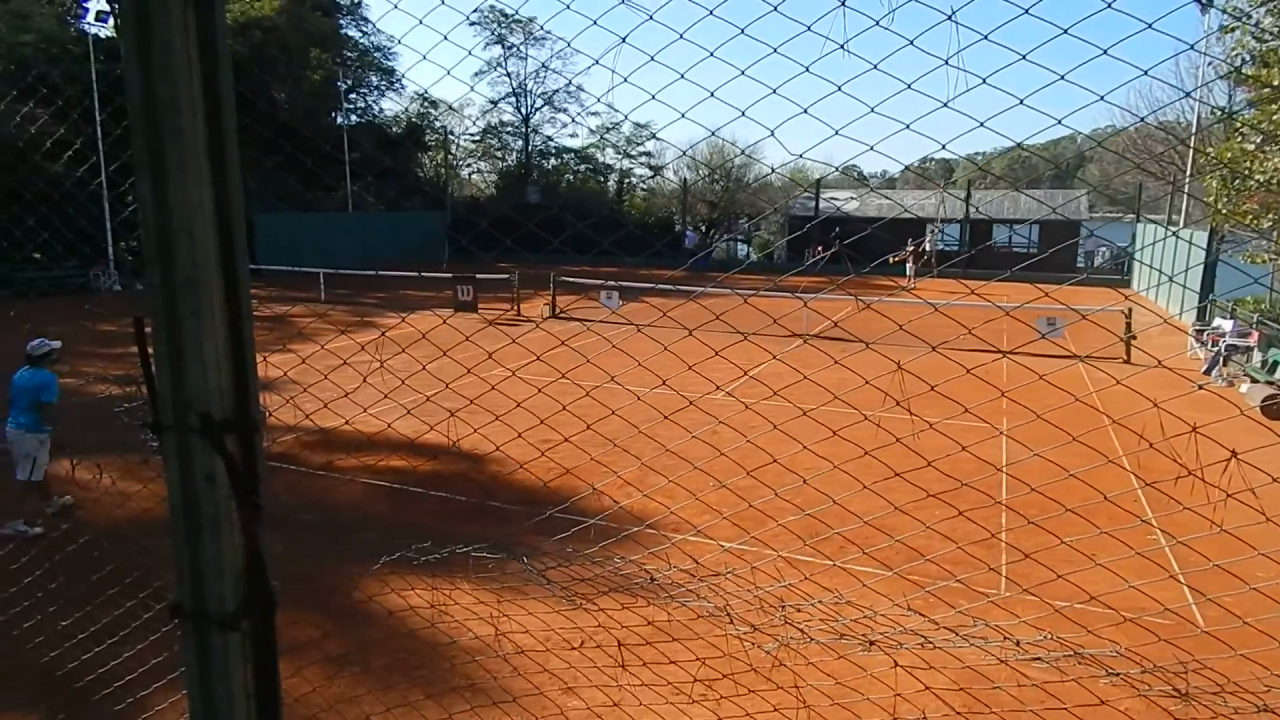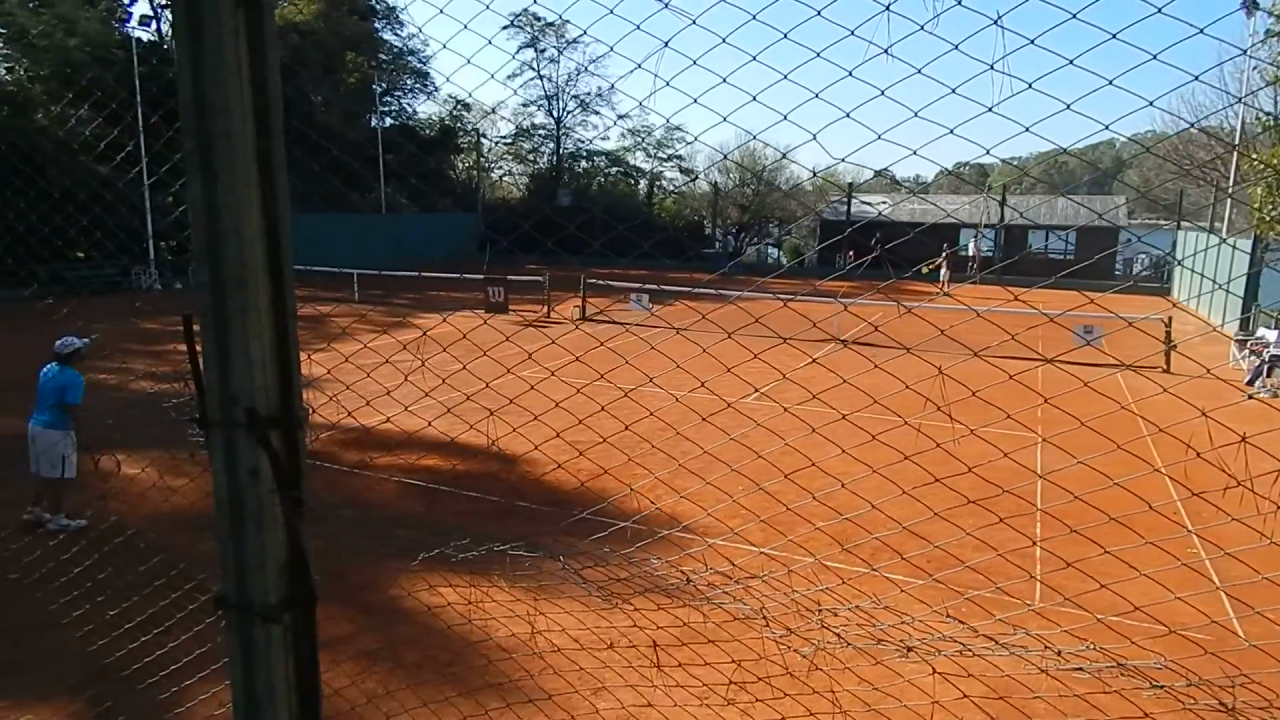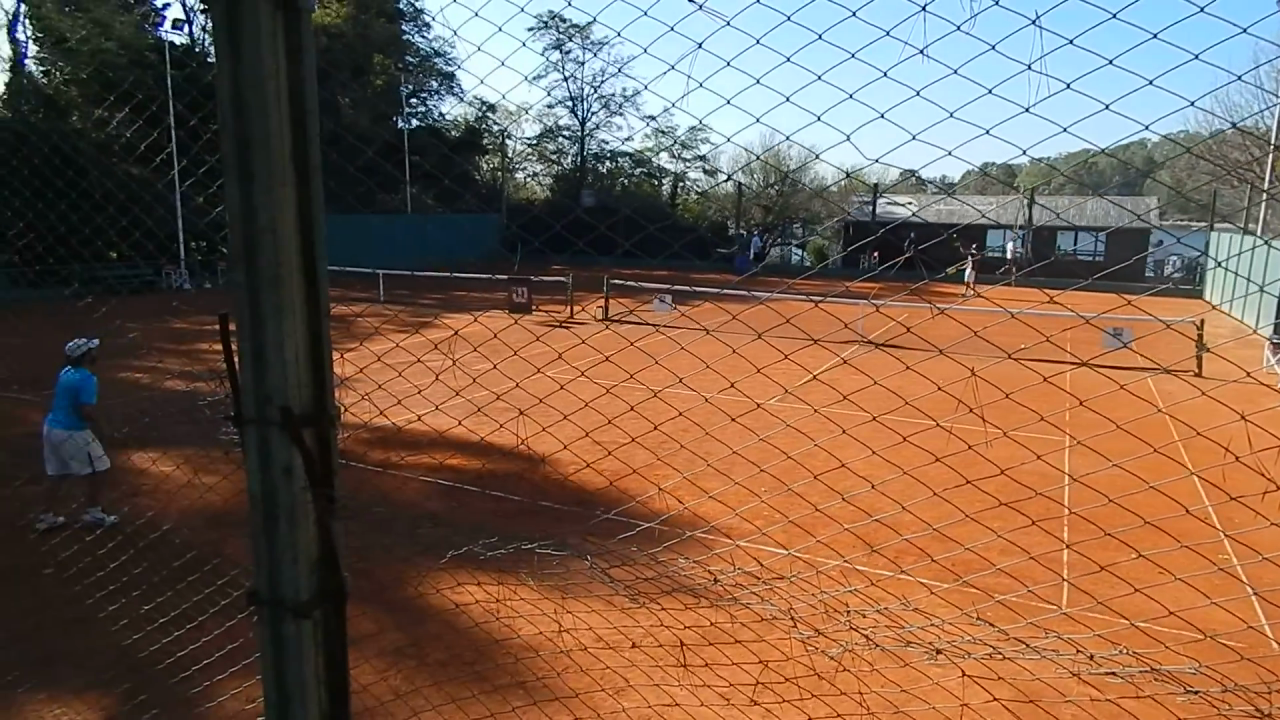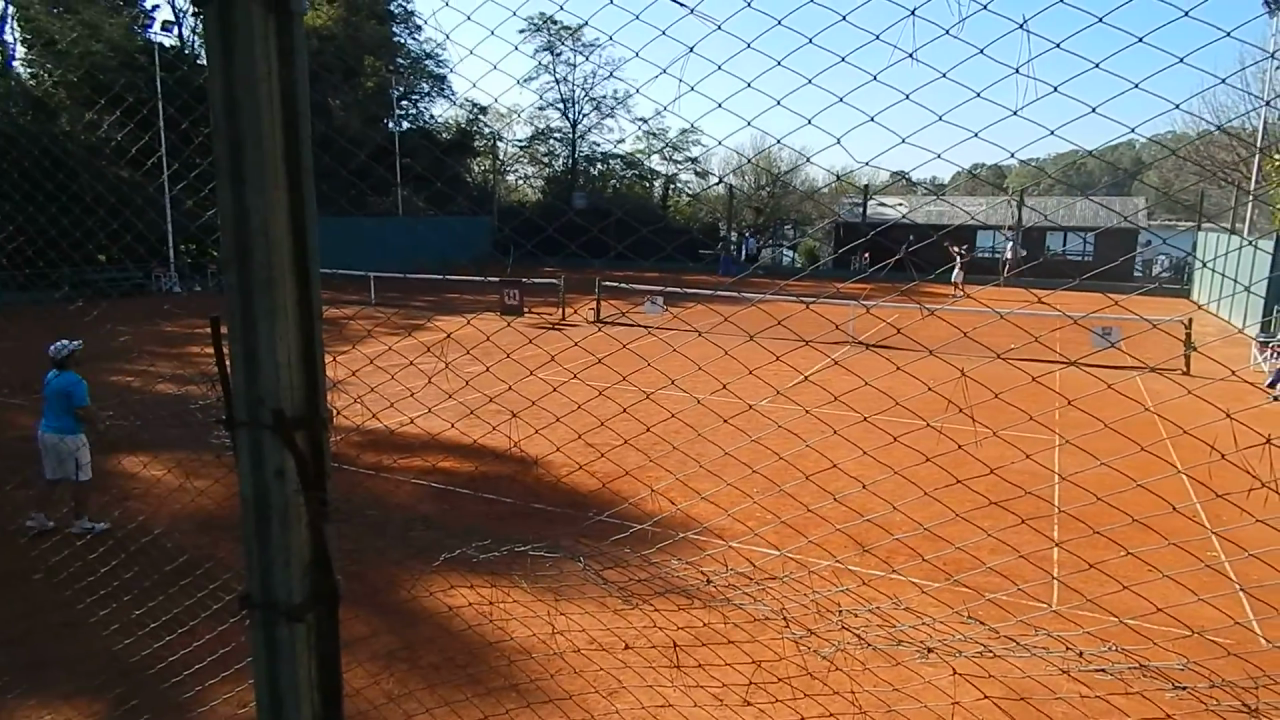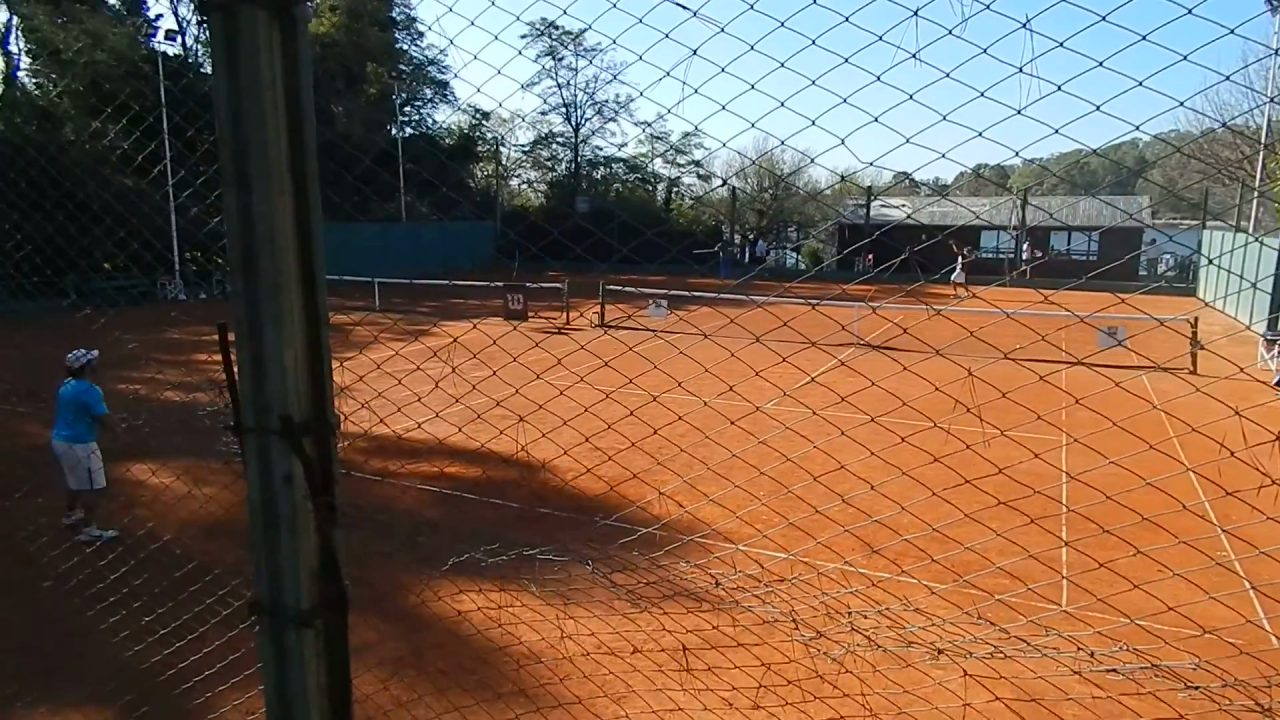
dt=0.3s
person 1, frame 1
left shoulder: (20, 374)
right shoulder: (48, 379)
left elbow: (12, 402)
right elbow: (47, 410)
right wrist: (53, 429)
left hip: (13, 429)
right hip: (32, 434)
left knee: (34, 473)
right knee: (28, 478)
left ankle: (52, 501)
right ankle: (17, 524)
person 1, frame 2
left shoulder: (48, 369)
right shoulder: (73, 378)
left elbow: (43, 399)
right elbow: (72, 411)
left hip: (36, 426)
right hip: (56, 432)
left knee: (43, 473)
right knee: (61, 476)
left ankle: (35, 510)
right ankle: (57, 518)
person 1, frame 3
left shoulder: (66, 373)
right shoulder: (87, 379)
right elbow: (86, 412)
left wrist: (91, 420)
right wrist: (98, 426)
left hip: (51, 428)
right hip: (72, 433)
left knee: (57, 475)
right knee: (97, 469)
left ankle: (47, 516)
right ankle: (93, 512)
person 1, frame 4
left shoulder: (52, 376)
right shoulder: (76, 382)
right elbow: (85, 414)
left wrist: (88, 416)
right wrist: (96, 423)
left hip: (47, 433)
right hip: (67, 437)
left knee: (53, 478)
right knee: (80, 480)
left ankle: (38, 518)
right ankle: (81, 522)
person 1, frame 5
left shoulder: (67, 385)
right shoulder: (90, 391)
right elbow: (104, 421)
left wrist: (104, 420)
right wrist: (115, 426)
left hip: (60, 440)
right hip: (78, 445)
left knee: (76, 483)
right knee: (93, 487)
left ankle: (71, 514)
right ankle: (89, 530)
